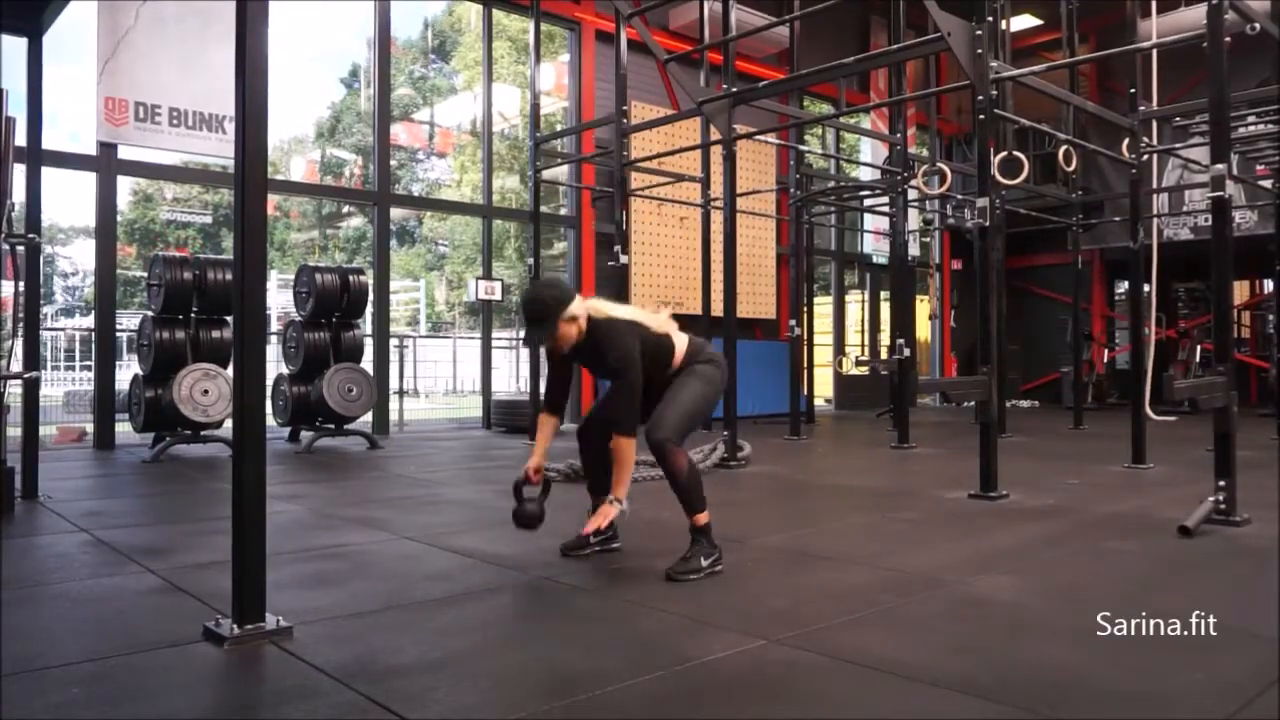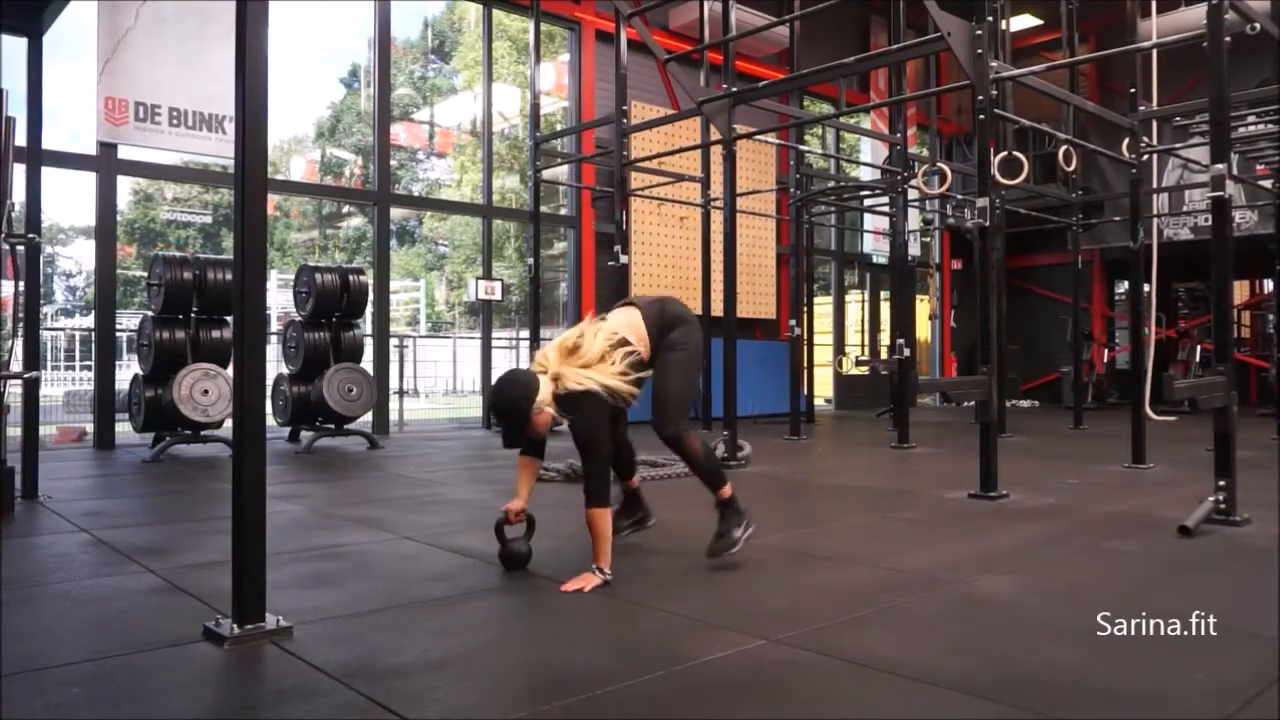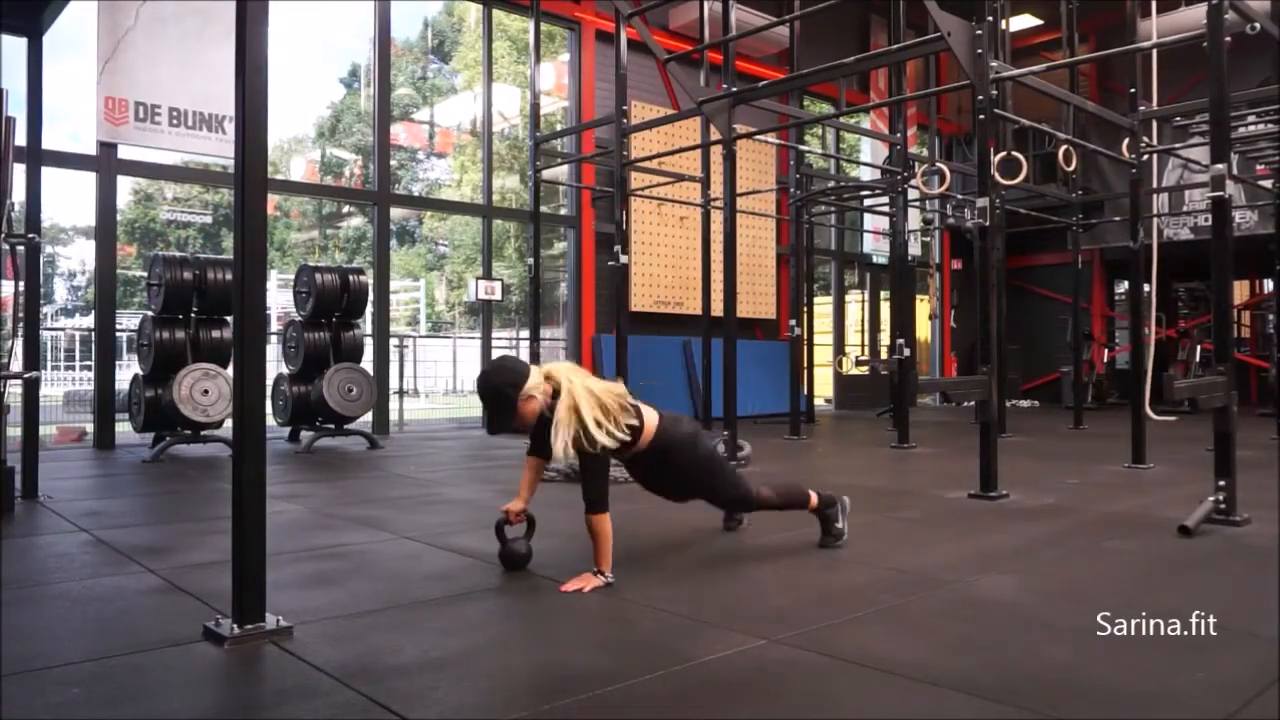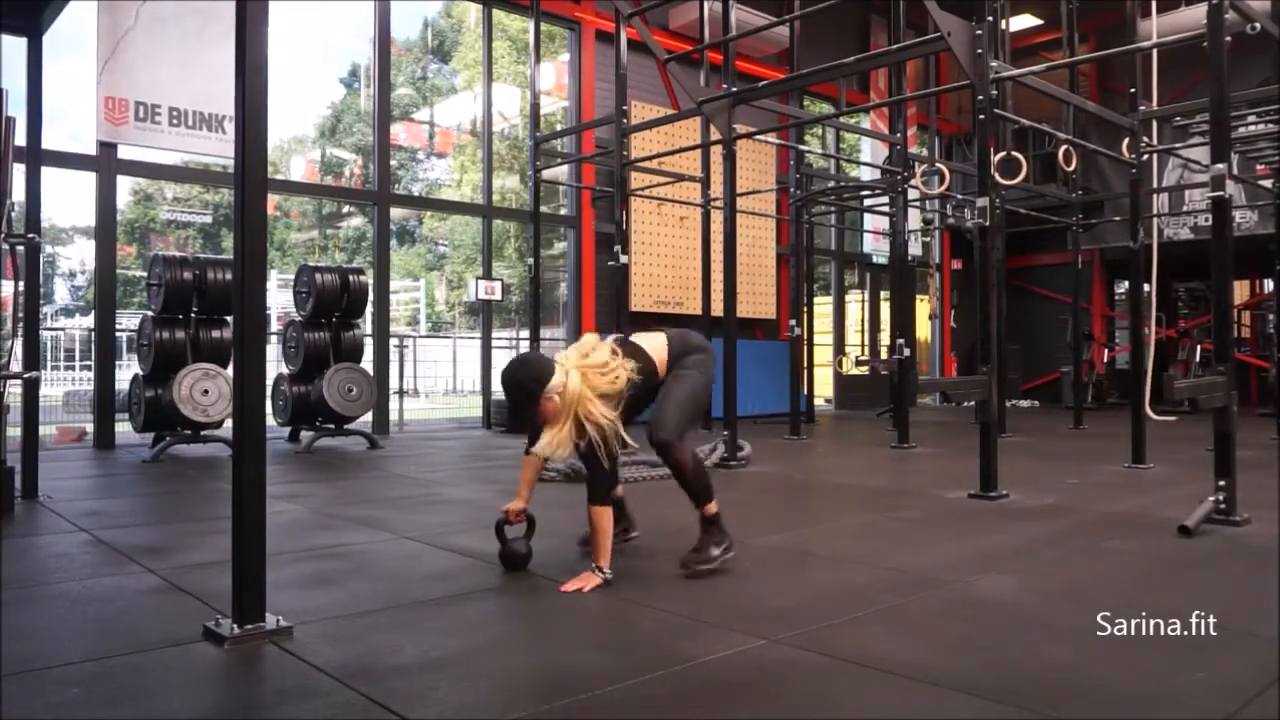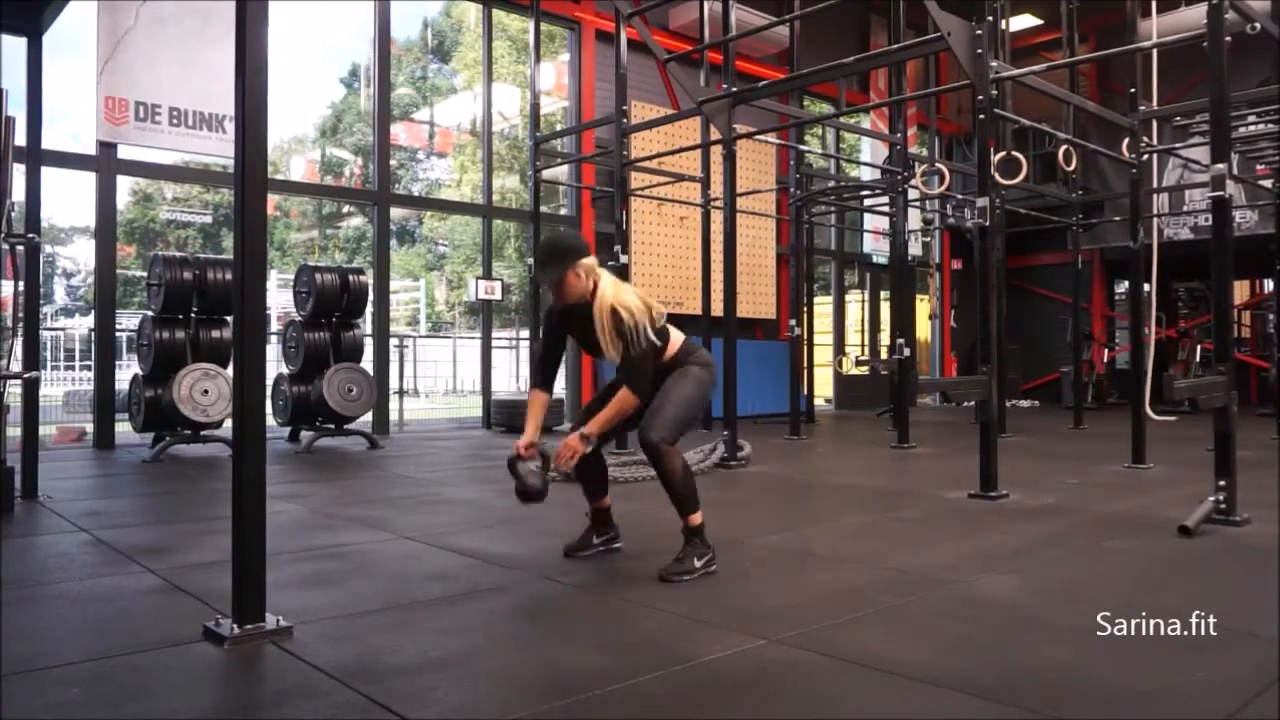
dt=0.3s
person 1, frame 1
left shoulder: (615, 338)
right shoulder: (564, 336)
left elbow: (625, 424)
right elbow: (554, 402)
left wrist: (617, 500)
right wrist: (538, 455)
left hip: (699, 367)
right hip: (657, 378)
left knee: (661, 437)
right knee: (591, 433)
left ankle: (707, 545)
right ankle: (604, 530)
person 1, frame 2
left shoulder: (584, 398)
right shoulder: (536, 383)
left elbow: (595, 487)
right elbow: (533, 444)
left wrist: (600, 569)
right wrist: (521, 499)
left hip: (673, 327)
right hip: (640, 319)
left knee: (671, 431)
right knee: (611, 426)
left ankle: (733, 515)
right ankle: (635, 506)
person 1, frame 3
left shoulder: (577, 414)
right shoulder: (547, 397)
left elbow: (596, 496)
right elbow: (539, 448)
left wrist: (602, 573)
right wrist: (522, 500)
left hip: (672, 442)
left knee: (742, 497)
right knee: (680, 488)
left ankle: (827, 506)
person 1, frame 4
left shoulder: (593, 400)
right shoulder: (552, 386)
left elbow: (600, 485)
right elbow: (537, 443)
left wrist: (600, 569)
right wrist: (522, 500)
left hip: (688, 355)
right hip: (646, 351)
left knee: (665, 438)
right knee: (587, 446)
left ankle: (715, 532)
right ankle: (623, 521)
person 1, frame 5
left shoulder: (621, 309)
right shoulder: (560, 314)
left elbow: (637, 385)
right elbow: (543, 376)
left wrist: (587, 434)
right wrist: (531, 433)
left hip: (688, 367)
right hip: (639, 375)
left knee: (655, 438)
right knee: (580, 440)
left ankle: (700, 546)
right ankle: (605, 529)
